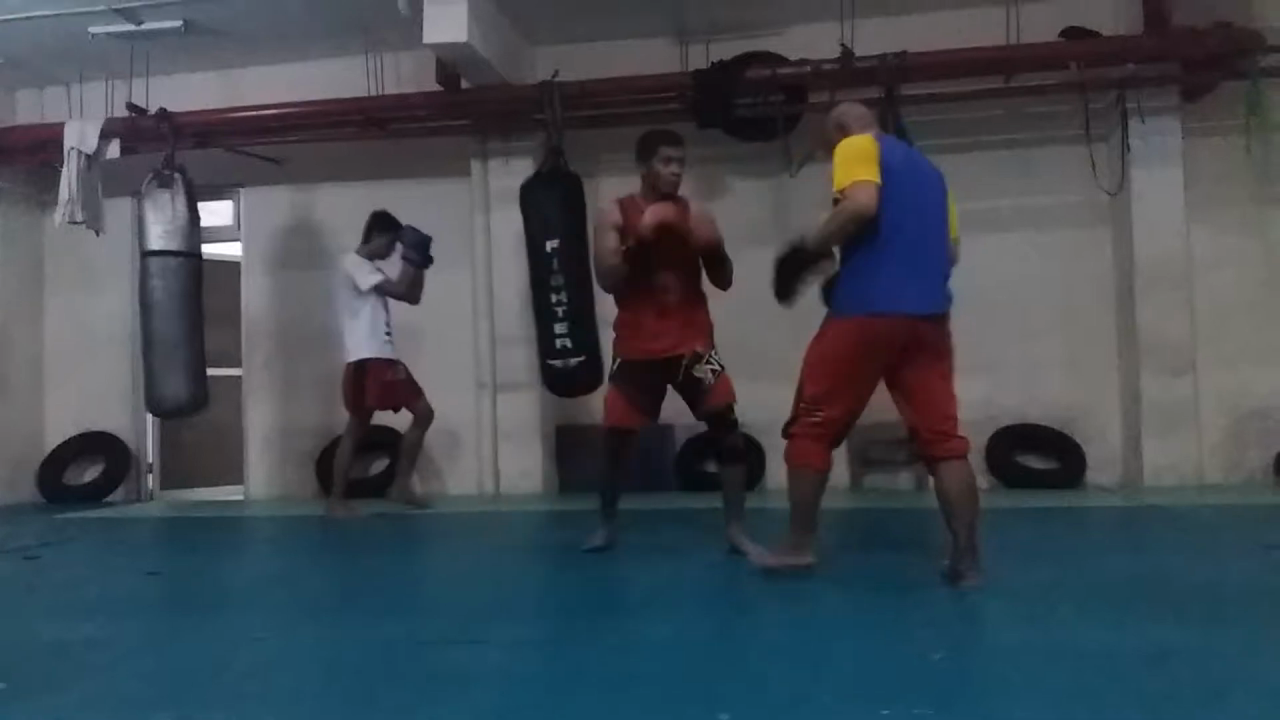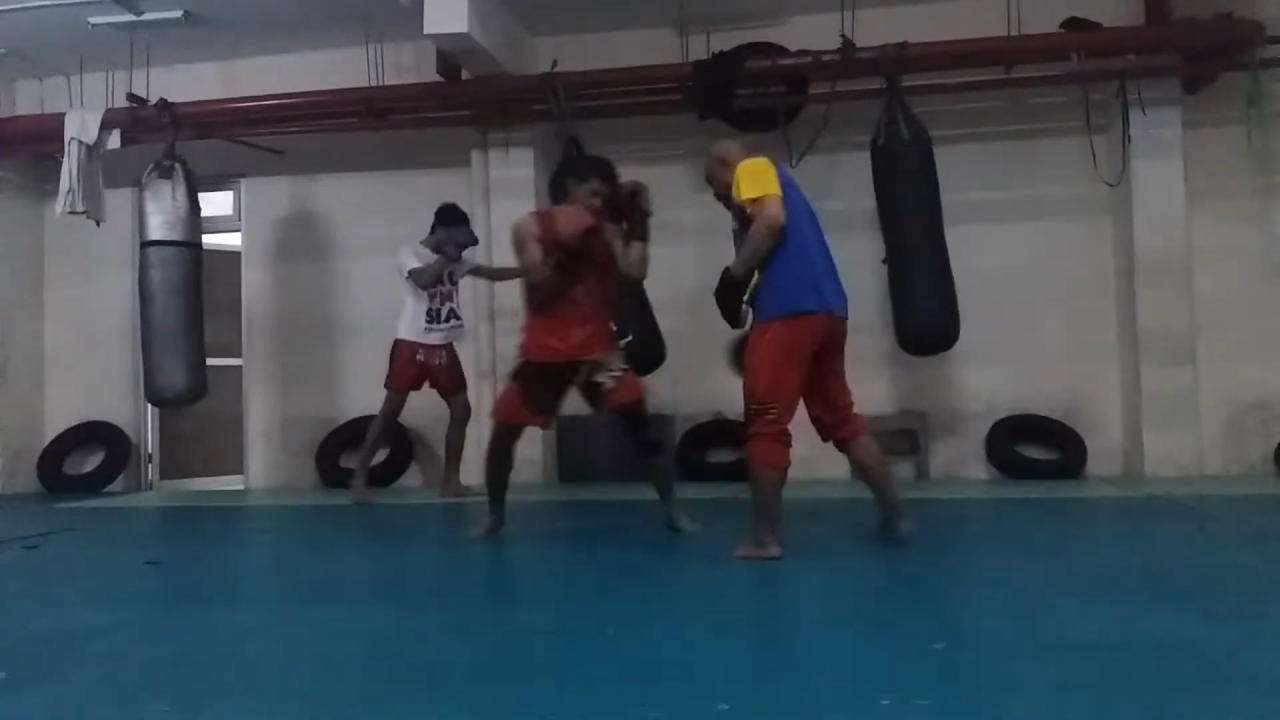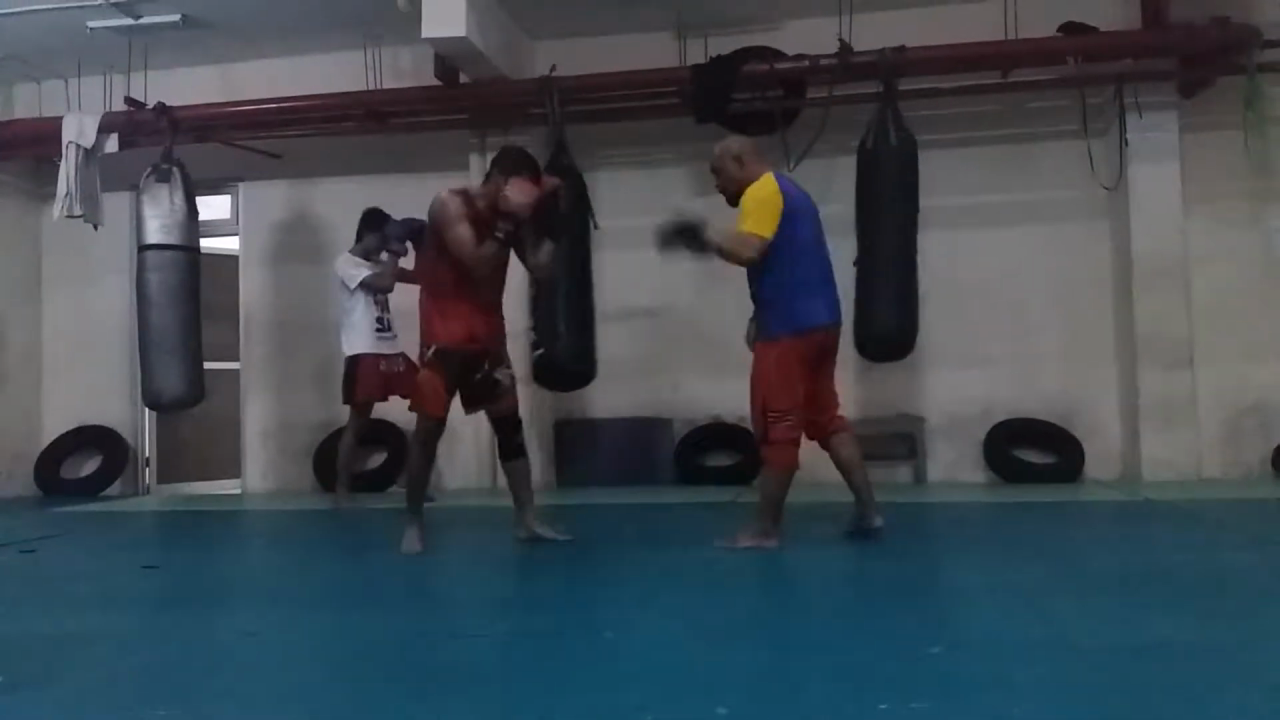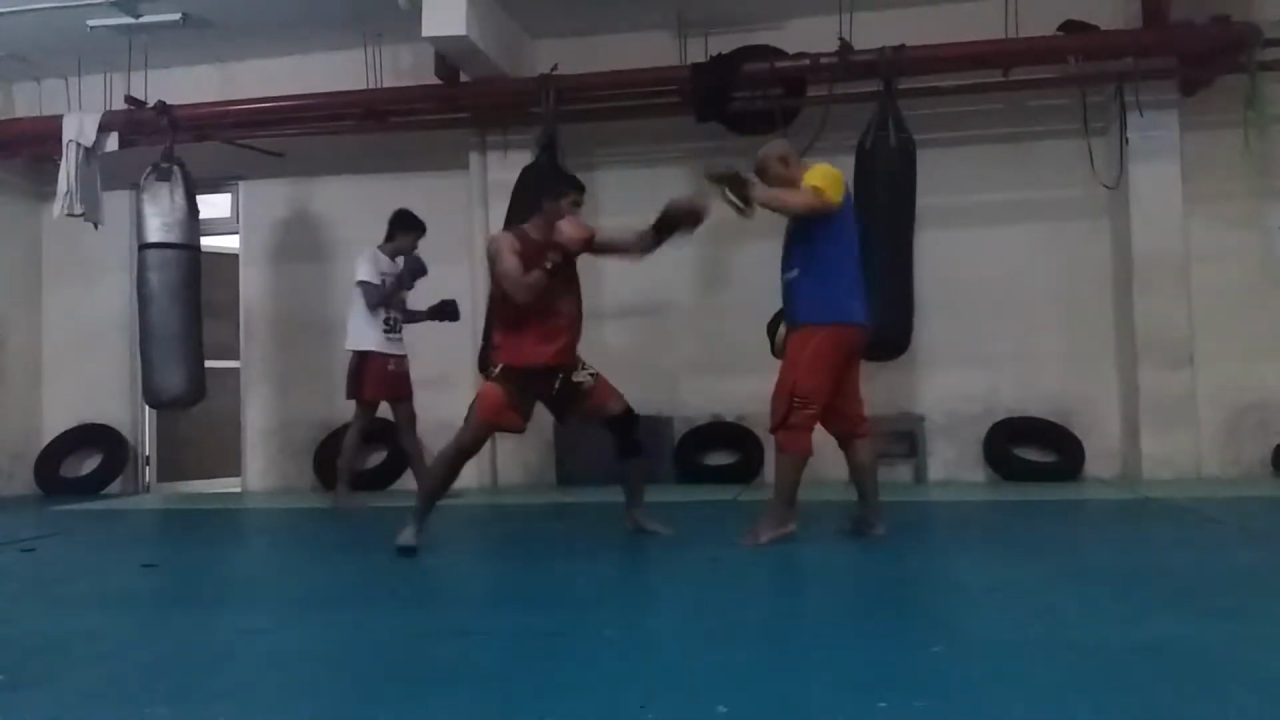
dt=0.7s
person 1, frame 1
left shoulder: (858, 146)
right shoulder: (927, 168)
left elbow: (860, 207)
right elbow: (951, 250)
left wrist: (807, 250)
left hip: (864, 312)
right hip: (928, 315)
left knee: (812, 426)
right knee: (943, 439)
left ankle: (799, 543)
right ankle: (966, 559)
person 1, frame 2
left shoulder: (751, 168)
right shoulder: (778, 182)
left elbow: (772, 218)
left wrist: (733, 274)
left hip: (788, 313)
right hip: (828, 310)
left knee: (766, 425)
right knee: (841, 418)
left ankle: (764, 536)
right ankle: (891, 508)
person 1, frame 3
left shoulder: (763, 191)
right shoulder: (791, 192)
left elbow: (747, 250)
left wrist: (699, 237)
left hip: (788, 328)
right hip: (821, 321)
left knee: (778, 429)
right knee: (826, 419)
left ankle: (765, 528)
right ankle: (866, 510)
person 1, frame 4
left shoulder: (823, 176)
right shoulder: (805, 195)
left elbow: (809, 203)
left wrist: (751, 190)
left hip: (824, 320)
right hip: (843, 320)
left knee: (792, 416)
right knee: (849, 420)
left ankle: (780, 515)
right ankle: (871, 514)
person 2, frame 1
left shoulder: (692, 213)
right shoulder: (615, 214)
left elbow: (724, 280)
right elbow: (607, 280)
left wrist: (713, 249)
right wrist: (640, 242)
left hip: (690, 339)
right hip: (637, 345)
left knee: (726, 425)
right knee: (618, 437)
left ankle: (735, 527)
right ankle: (607, 523)
person 2, frame 2
left shoulder: (605, 230)
right shoulder: (531, 226)
left elbow: (634, 272)
right elbow: (539, 289)
left wrist: (638, 222)
right wrist: (564, 250)
left hip: (595, 347)
right hip: (544, 350)
left knee: (638, 422)
right knee: (504, 431)
left ankle: (672, 510)
right ankle: (495, 515)
person 2, frame 3
left shoulder: (510, 215)
right shoulder: (449, 205)
left elbow: (542, 266)
right elbow: (476, 265)
right wrist: (508, 222)
left hip: (488, 337)
right hip: (445, 339)
left knee: (509, 426)
right knee: (429, 428)
left ankle: (527, 520)
right ankle: (414, 521)
person 2, frame 4
left shoulder: (574, 239)
right shoulder: (505, 243)
left elbow: (638, 244)
right elbow: (520, 294)
left wrist: (669, 223)
right wrist: (557, 255)
left hip: (562, 362)
right hip: (515, 363)
left knee: (624, 420)
right knee: (466, 442)
left ankle: (636, 513)
right ankle: (415, 523)
person 3, frame 1
left shoulder: (371, 268)
right shoulder: (354, 264)
left elbow: (412, 296)
right elbow: (398, 289)
left wrist: (419, 264)
right wrist: (410, 256)
left hip: (387, 358)
right hip: (366, 360)
left knee: (423, 413)
right knee: (356, 430)
left ankle: (402, 483)
right ankle: (337, 499)
person 3, frame 2
left shoulder: (455, 258)
right shoulder: (410, 253)
left elbow: (490, 273)
right elbow: (423, 279)
right wrist: (448, 256)
left hip: (443, 347)
right hip: (411, 345)
left knee: (461, 411)
right knee: (390, 412)
left ankle: (450, 481)
right ankle: (360, 477)
person 3, frame 3
left shoulder: (378, 264)
right shoulder: (346, 263)
right elbow: (385, 284)
right wrist: (394, 252)
left hip: (392, 351)
right hip: (364, 354)
right knee: (358, 422)
right ankle: (342, 491)
person 3, frame 4
left shoulder: (397, 267)
right shoulder: (369, 259)
right elbow: (372, 301)
left wrist: (431, 313)
right wrist: (404, 279)
left hip: (396, 353)
right hip: (371, 352)
left knee: (407, 421)
right knee: (362, 419)
right ankle: (342, 489)
